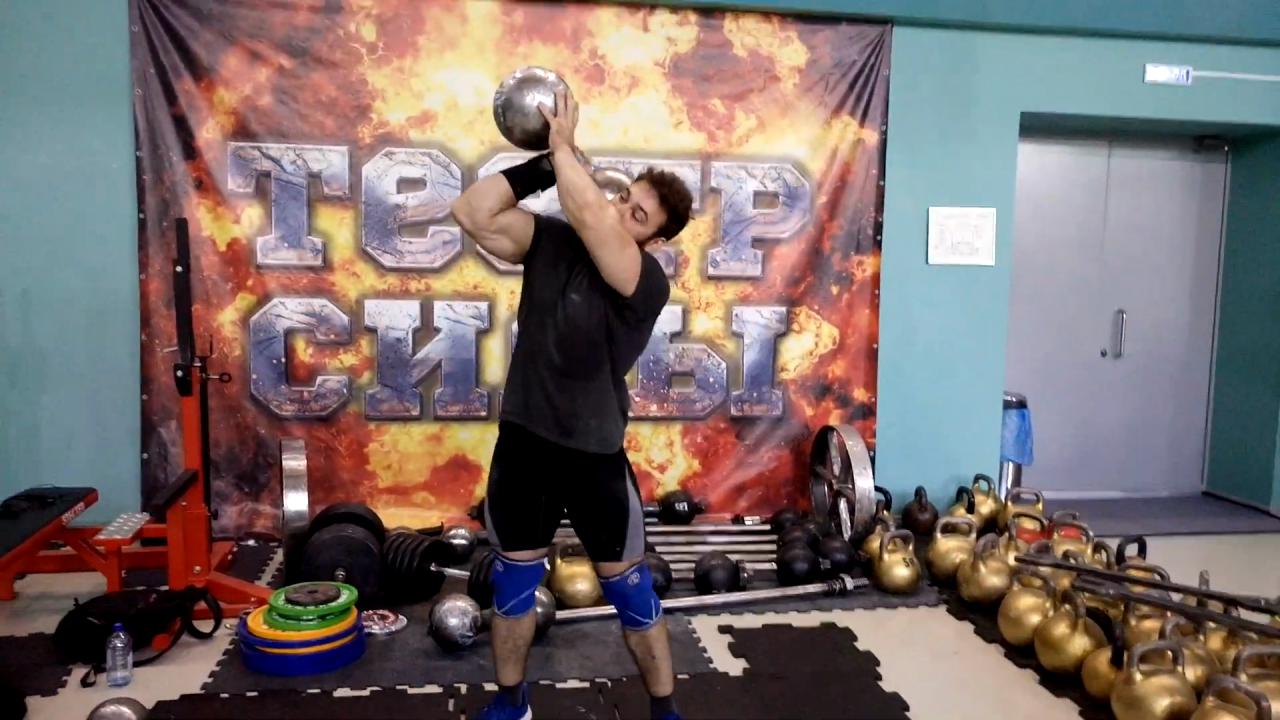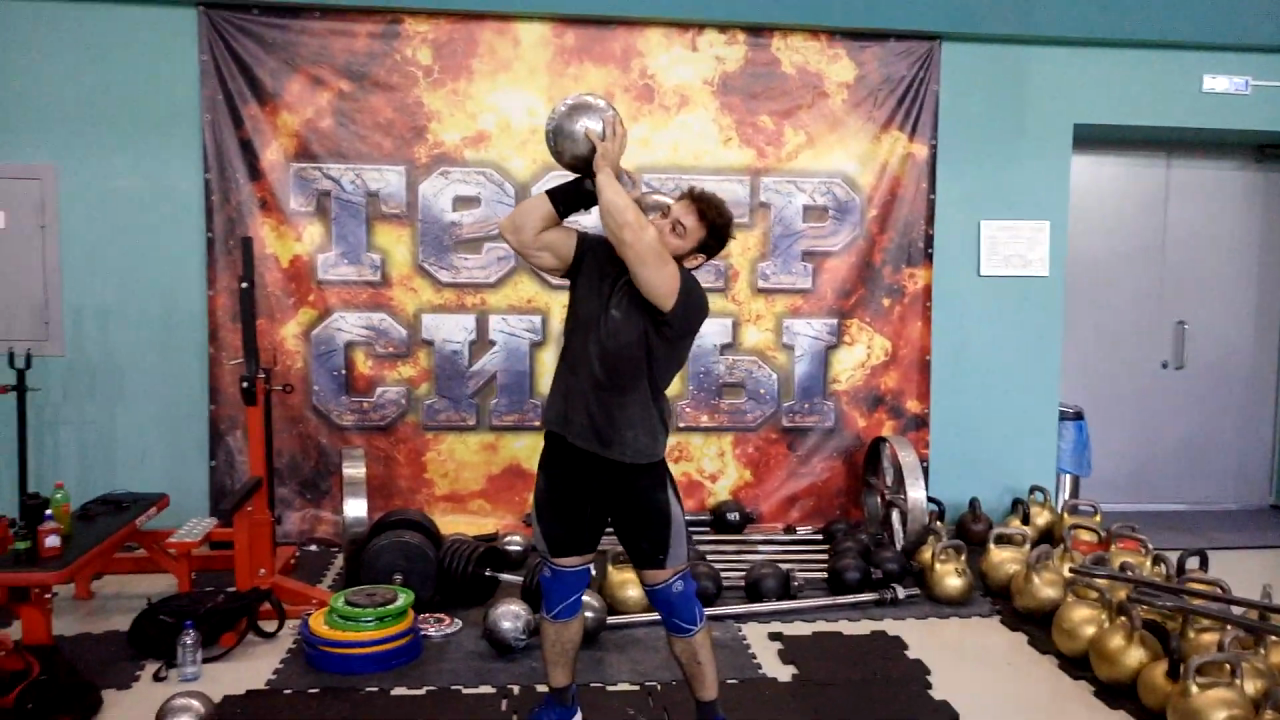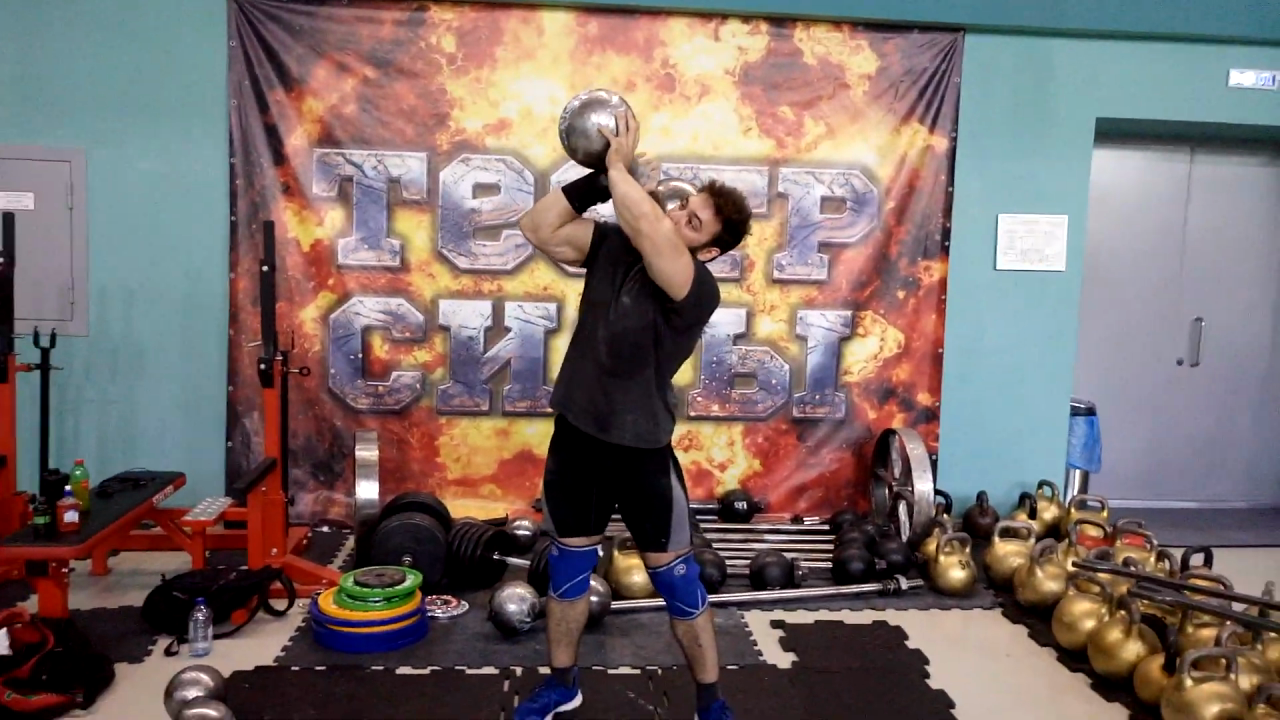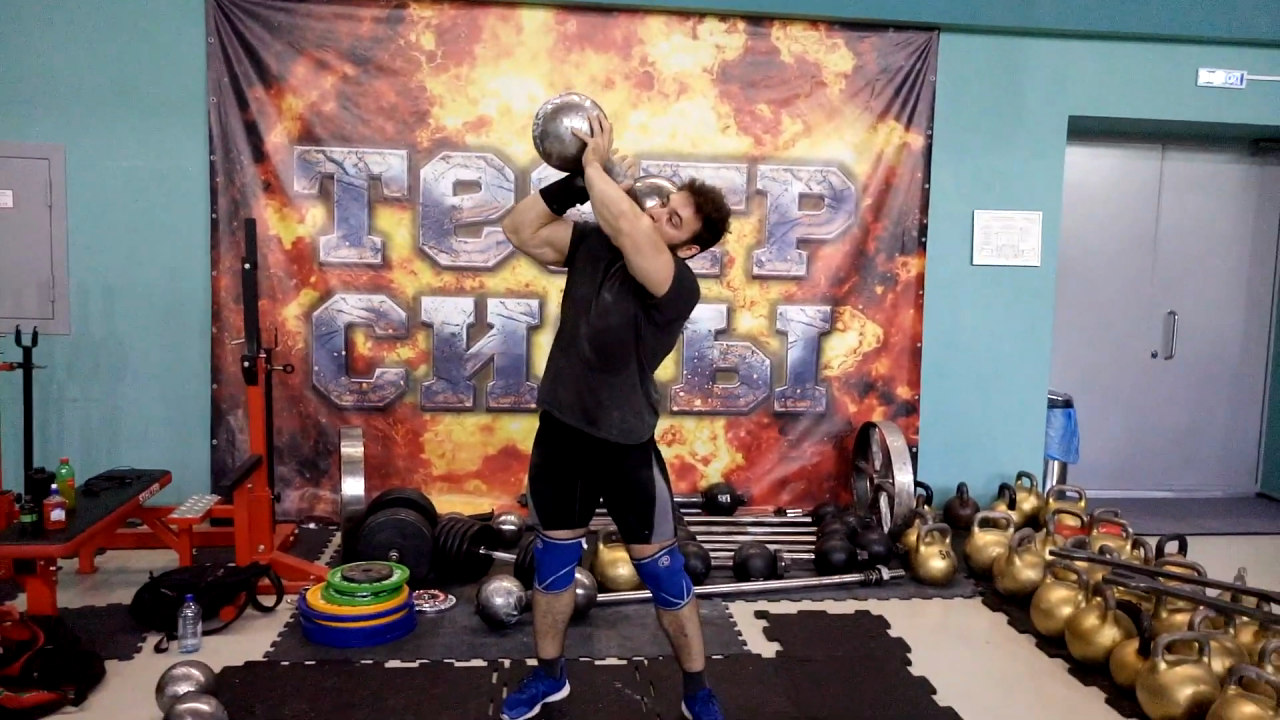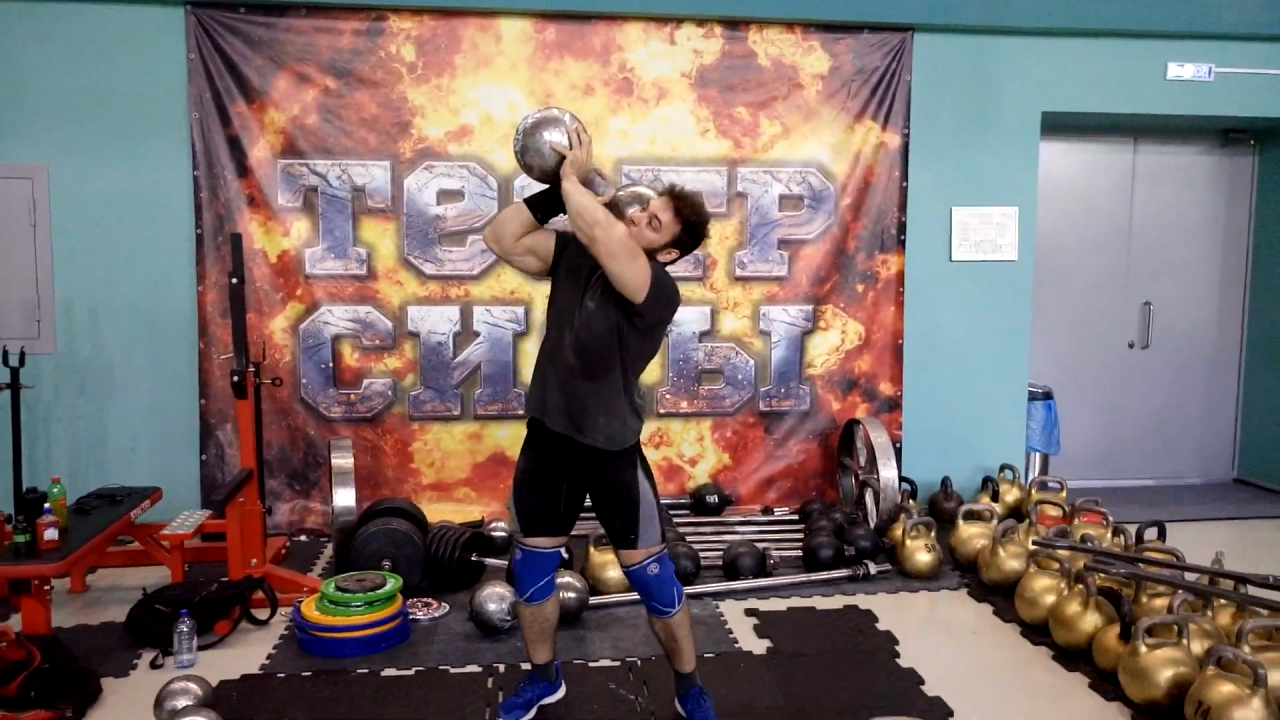
dt=0.2s
person 1, frame 1
left shoulder: (646, 282)
right shoulder: (550, 241)
left elbow: (592, 219)
right elbow: (472, 213)
left wrist: (565, 145)
right wrist: (542, 163)
left hip: (594, 454)
right hip: (523, 441)
left knee: (627, 586)
right knee: (513, 580)
person 1, frame 2
left shoulder: (685, 299)
right shoulder: (594, 257)
left elbow: (633, 239)
right elbow: (518, 232)
left wrist: (608, 169)
right wrist: (583, 183)
left hip: (634, 464)
right hip: (567, 452)
left knee: (671, 593)
right knee: (562, 583)
person 1, frame 3
left shoulder: (697, 290)
right shoulder: (612, 247)
left elbow: (647, 229)
right elbow: (538, 227)
left wrist: (619, 163)
right wrist: (600, 178)
left hip: (640, 448)
right hip: (576, 436)
left knee: (674, 576)
right knee: (569, 565)
person 1, frame 4
left shoulder: (677, 286)
right shoulder: (591, 244)
left elbow: (626, 226)
right elbow: (518, 229)
left wrist: (595, 164)
right wrist: (575, 180)
left hip: (624, 441)
right hip: (560, 430)
left knee: (659, 566)
right knee: (554, 559)
person 1, frame 5
left shoulder: (656, 291)
right shoulder: (575, 254)
left elbow: (599, 232)
right elbow: (501, 238)
left wrist: (574, 175)
right wrist: (556, 190)
left hip: (611, 448)
right hip: (548, 436)
left knee: (652, 576)
right knee: (533, 568)
